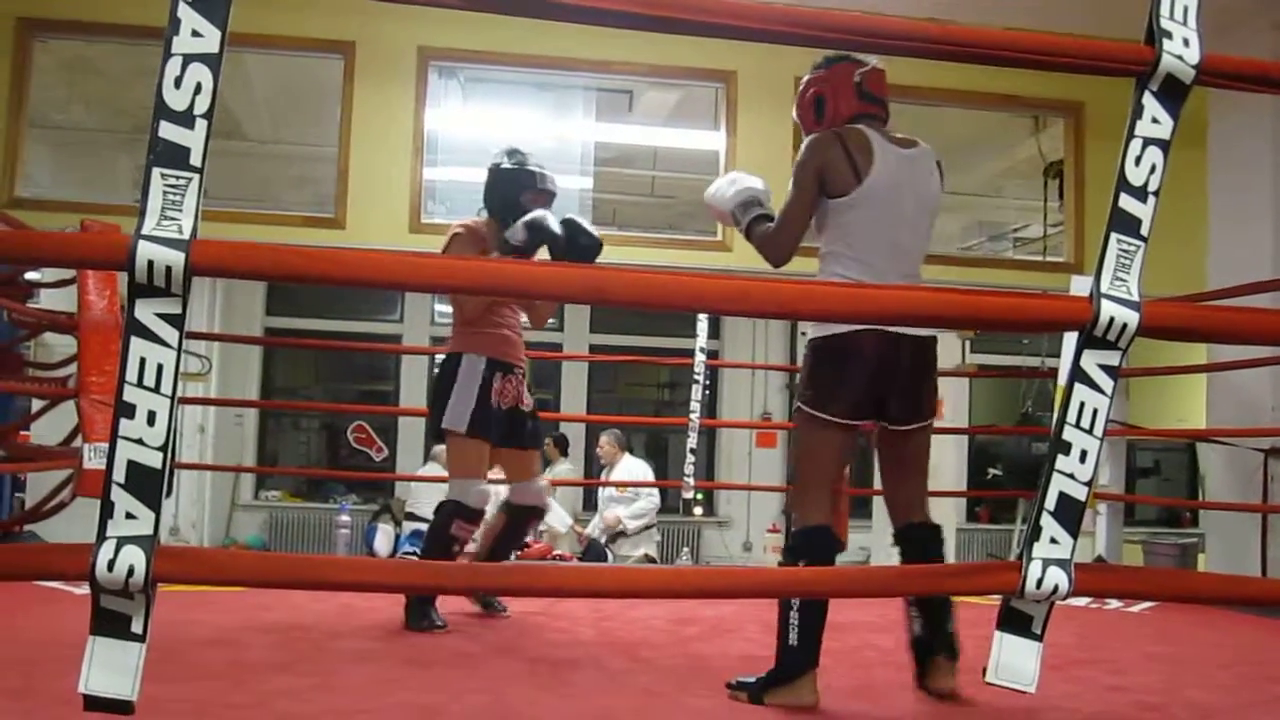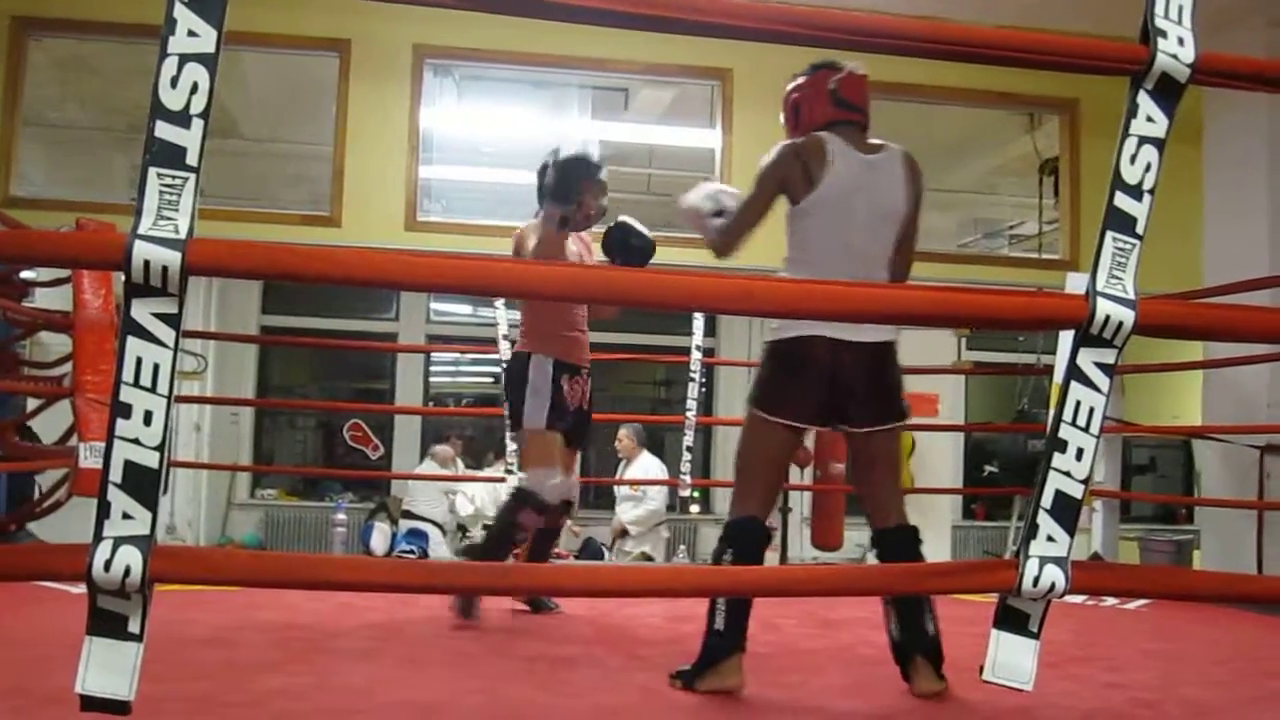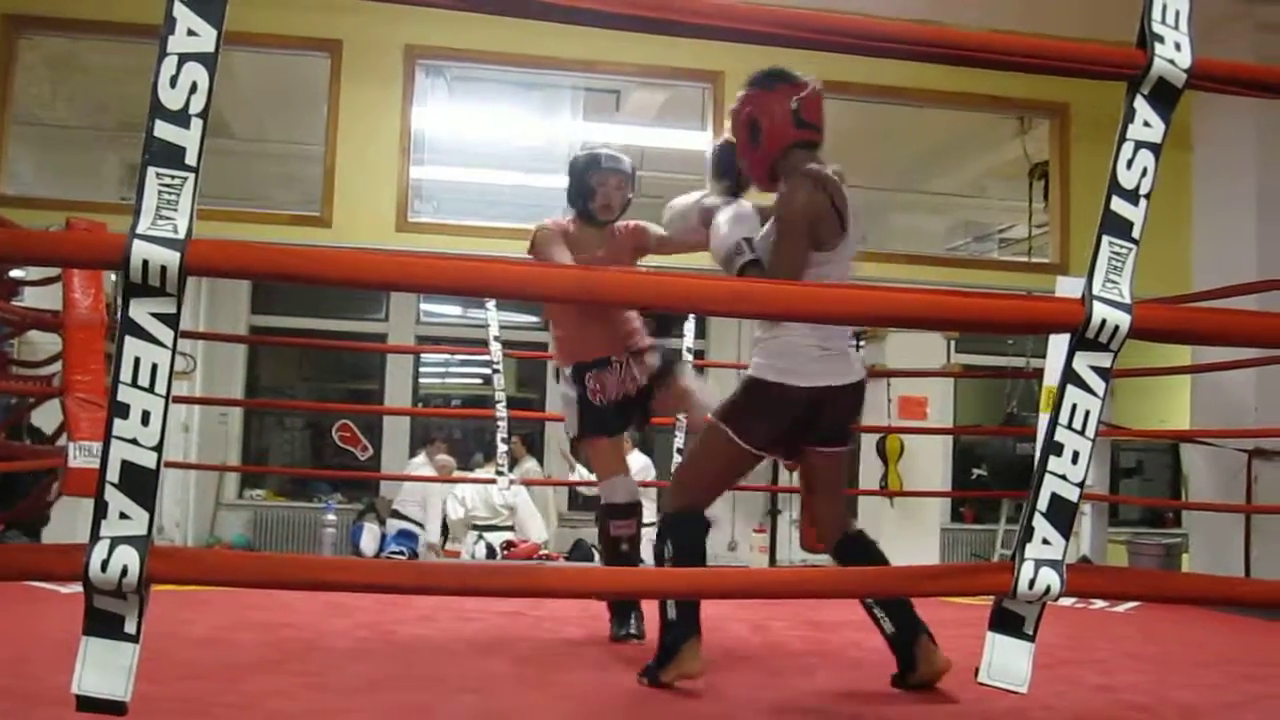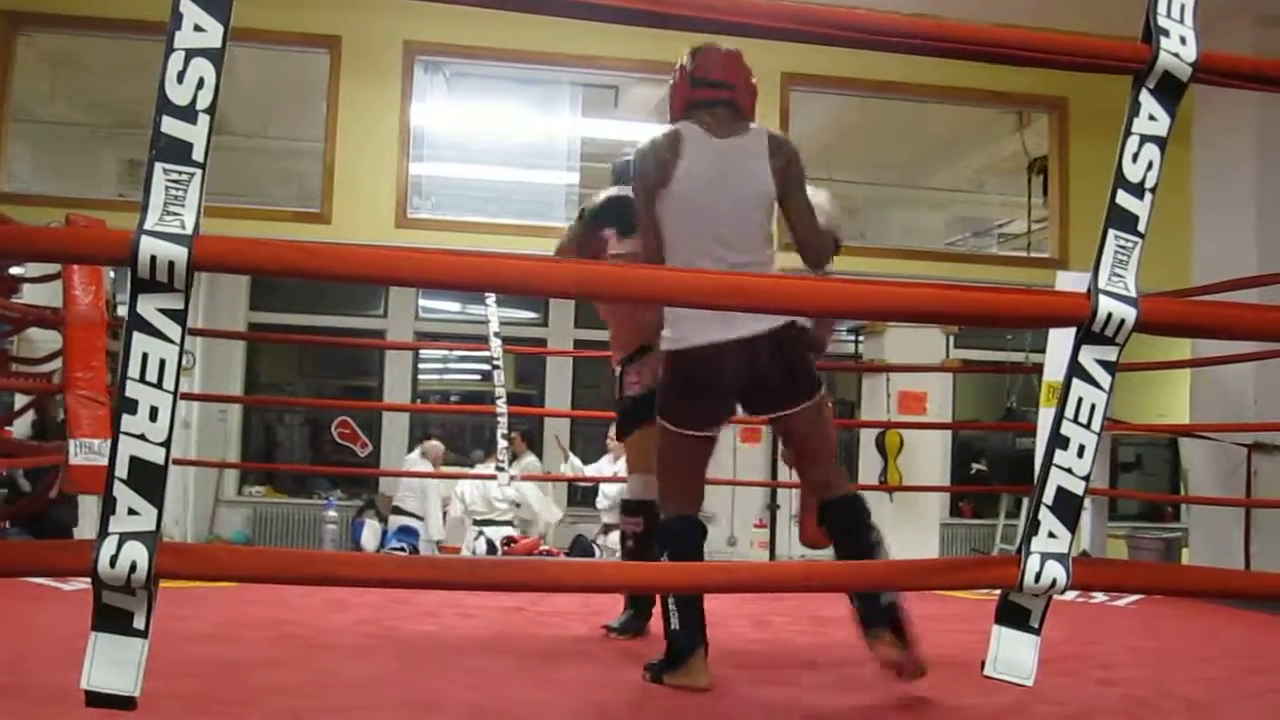
dt=0.4s
person 1, frame 1
left shoulder: (830, 147)
right shoulder: (927, 160)
left elbow: (780, 250)
left wrist: (744, 206)
left hip: (846, 338)
right hip: (913, 341)
left knee: (811, 506)
right knee: (911, 506)
left ankle: (796, 671)
right ankle: (937, 657)
person 1, frame 2
left shoulder: (798, 155)
right shoulder: (907, 165)
left elbow: (725, 240)
right elbow: (899, 273)
left wrist: (704, 208)
left hip: (801, 347)
right hip: (874, 350)
left knee: (749, 502)
right knee: (887, 510)
left ankle: (722, 655)
right ankle: (921, 662)
person 1, frame 3
left shoulder: (804, 194)
right shoulder: (812, 187)
left wrist: (738, 252)
left hip: (784, 385)
right hip: (837, 381)
left knee: (683, 500)
right knee: (835, 529)
left ankle: (681, 651)
right ankle: (916, 645)
person 1, frame 4
left shoulder: (659, 154)
right shoulder: (775, 147)
left elbow: (650, 264)
right elbow: (814, 249)
right wrist: (825, 246)
left hip: (692, 350)
right hip: (772, 338)
left knee: (675, 505)
right knee: (829, 483)
left ankle: (686, 656)
right ankle: (886, 628)
person 2, frame 1
left shoulder: (522, 246)
right shoulder: (467, 236)
left elbow: (540, 315)
right elbow: (472, 304)
left wrist: (568, 265)
right wrist: (510, 251)
left hip: (511, 376)
right hip: (475, 370)
left knee: (529, 497)
right knee: (468, 494)
right ankle: (420, 599)
person 2, frame 2
left shoulder: (583, 246)
right shoulder: (536, 239)
left elbow: (603, 308)
right elbow: (539, 266)
left wrist: (622, 269)
right wrist: (564, 215)
left hip: (572, 375)
right hip: (540, 370)
left knee: (560, 491)
right knee: (545, 486)
person 2, frame 3
left shoulder: (633, 235)
right shoulder: (551, 234)
left elbow: (695, 240)
left hip: (635, 358)
right hip: (587, 372)
left knee: (695, 407)
right knee: (617, 488)
right ankle: (625, 608)
person 2, frame 4
right shoulder: (600, 241)
right elbow: (564, 266)
right wrist: (586, 222)
right hip: (637, 363)
right knee: (643, 480)
right ankle: (639, 603)
